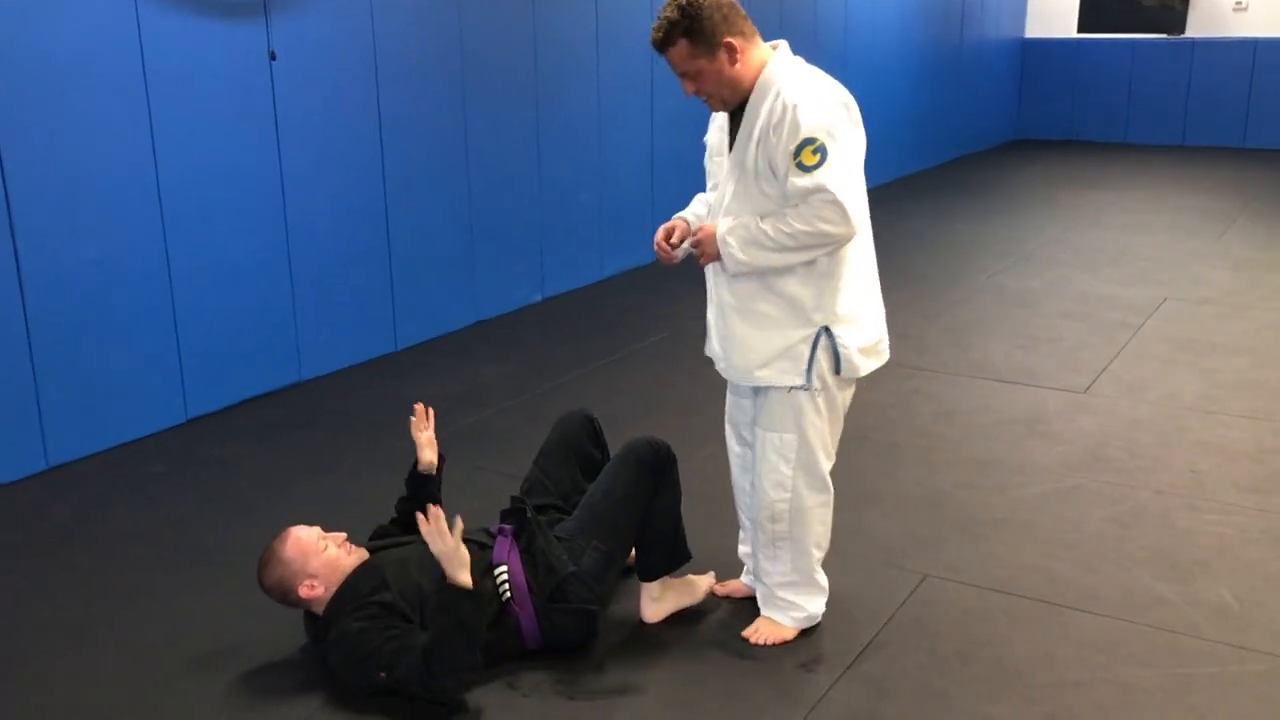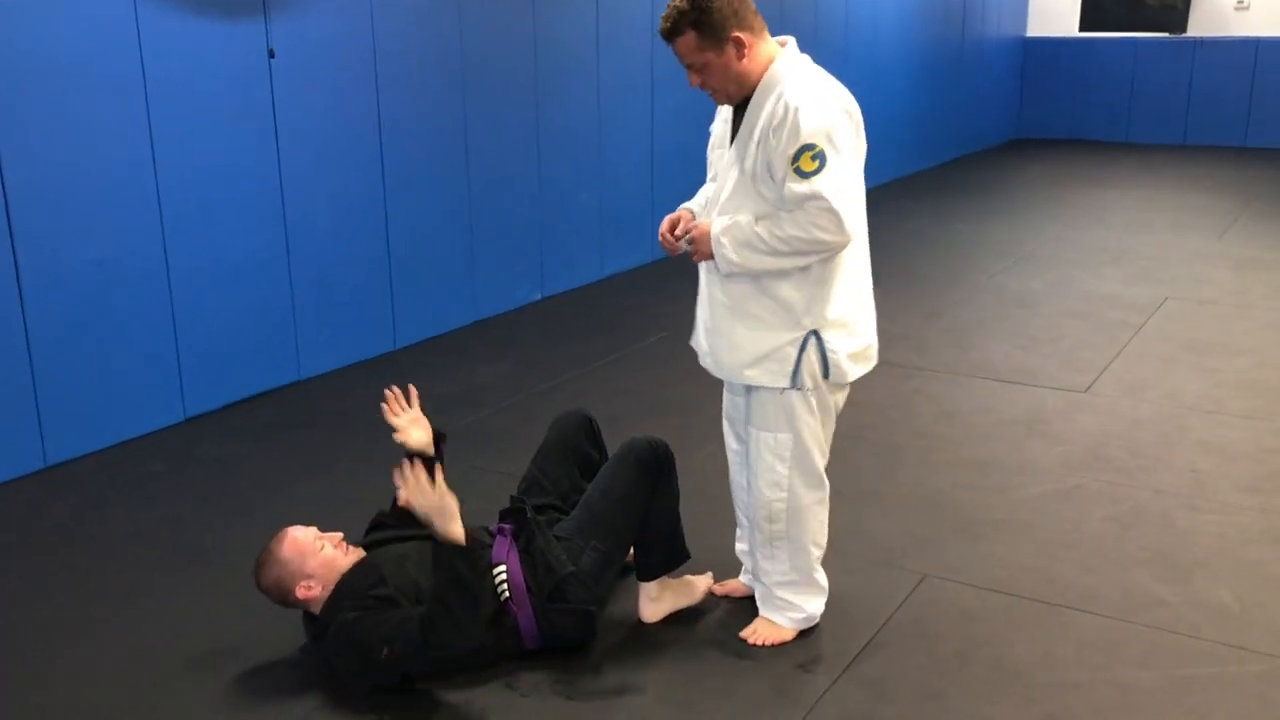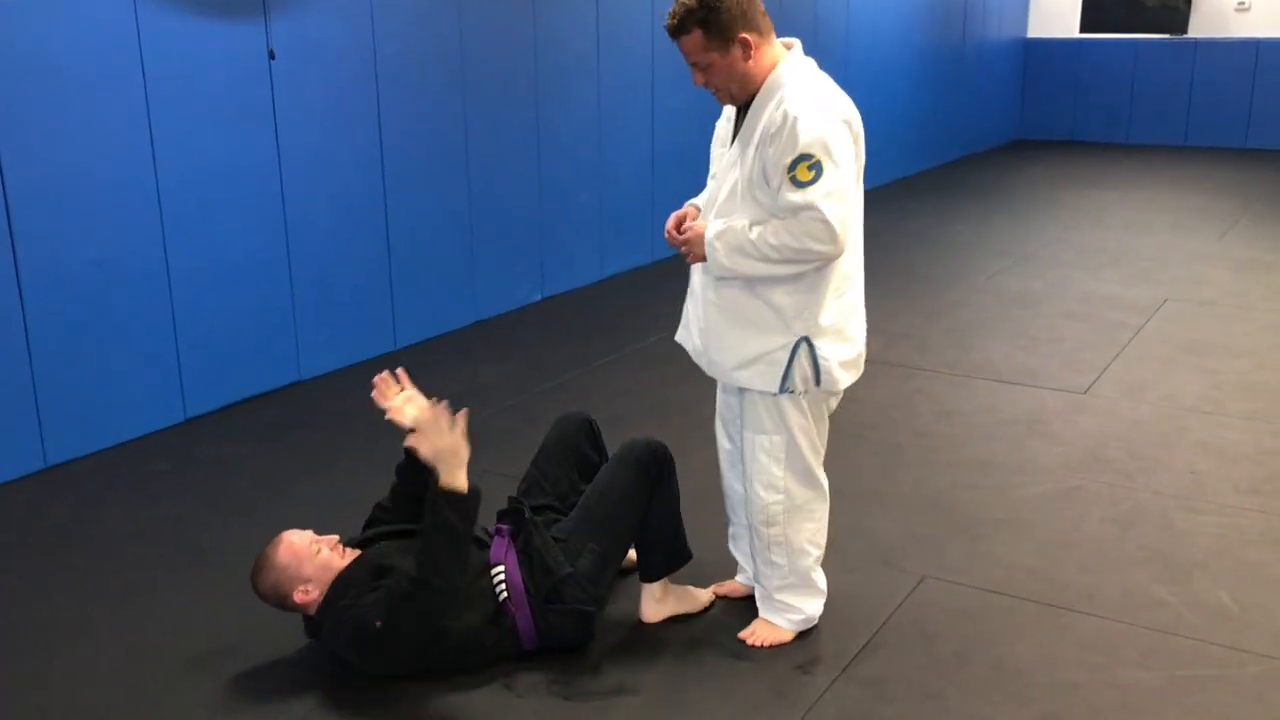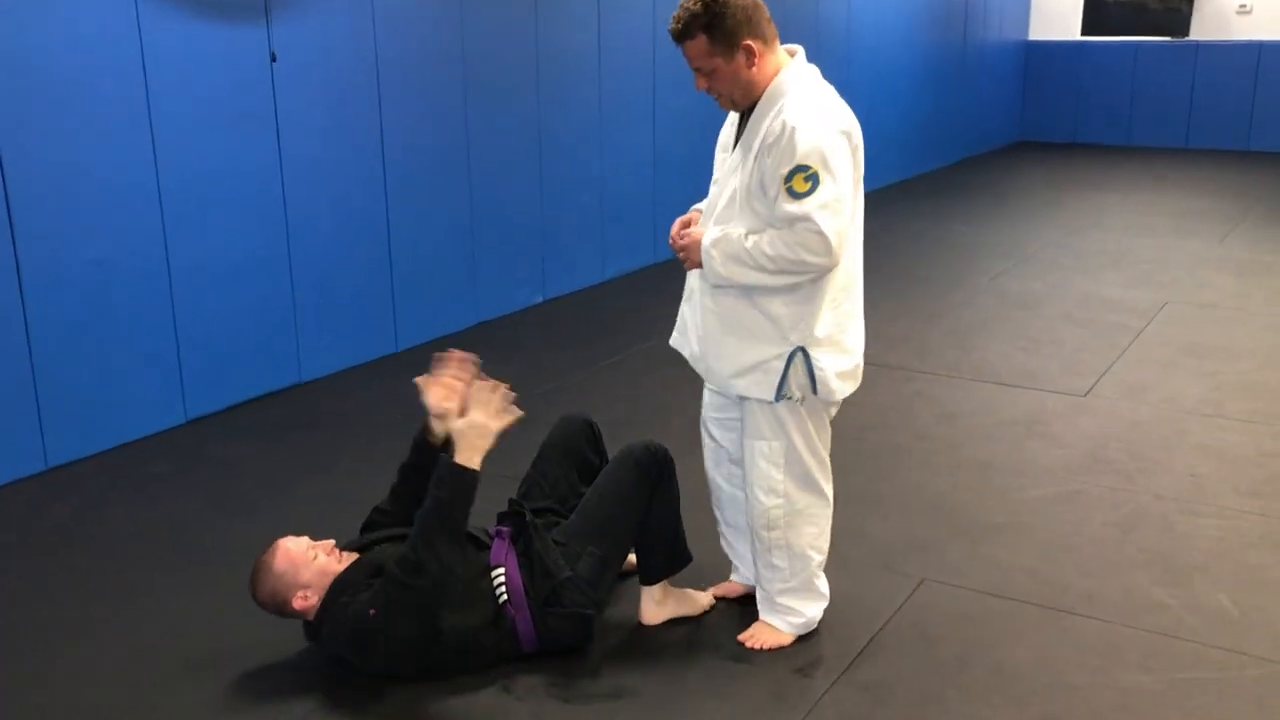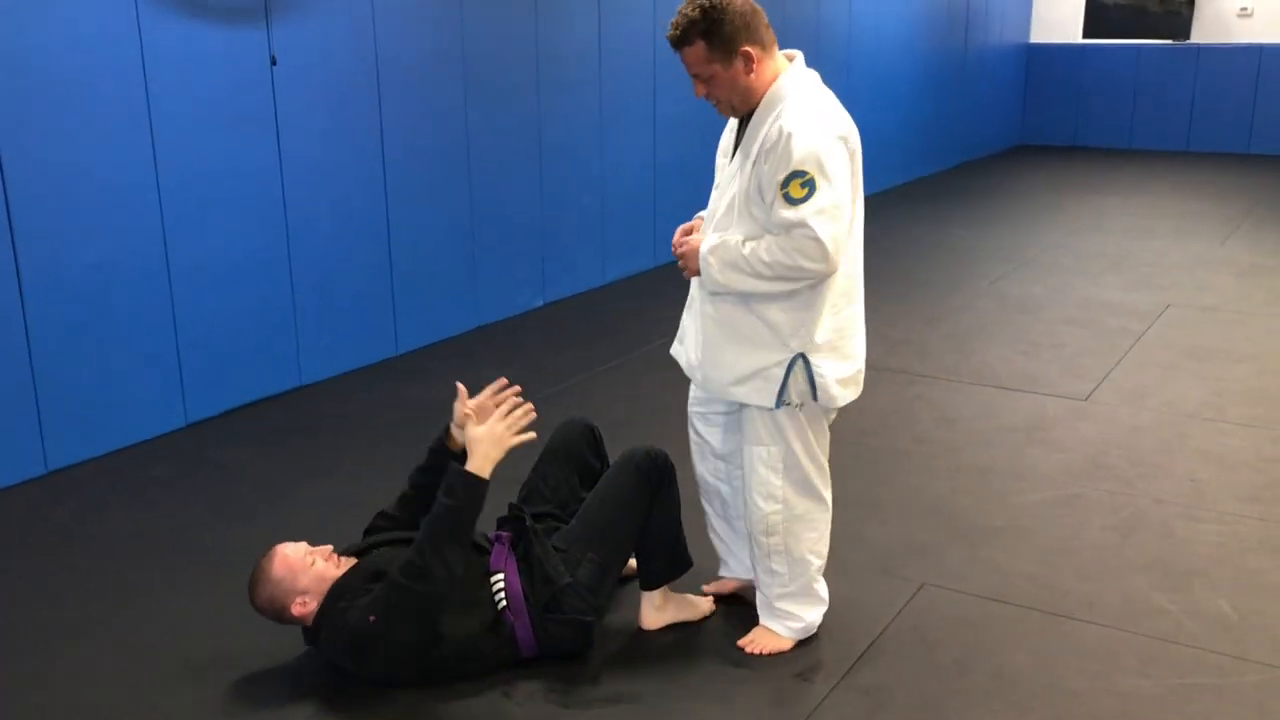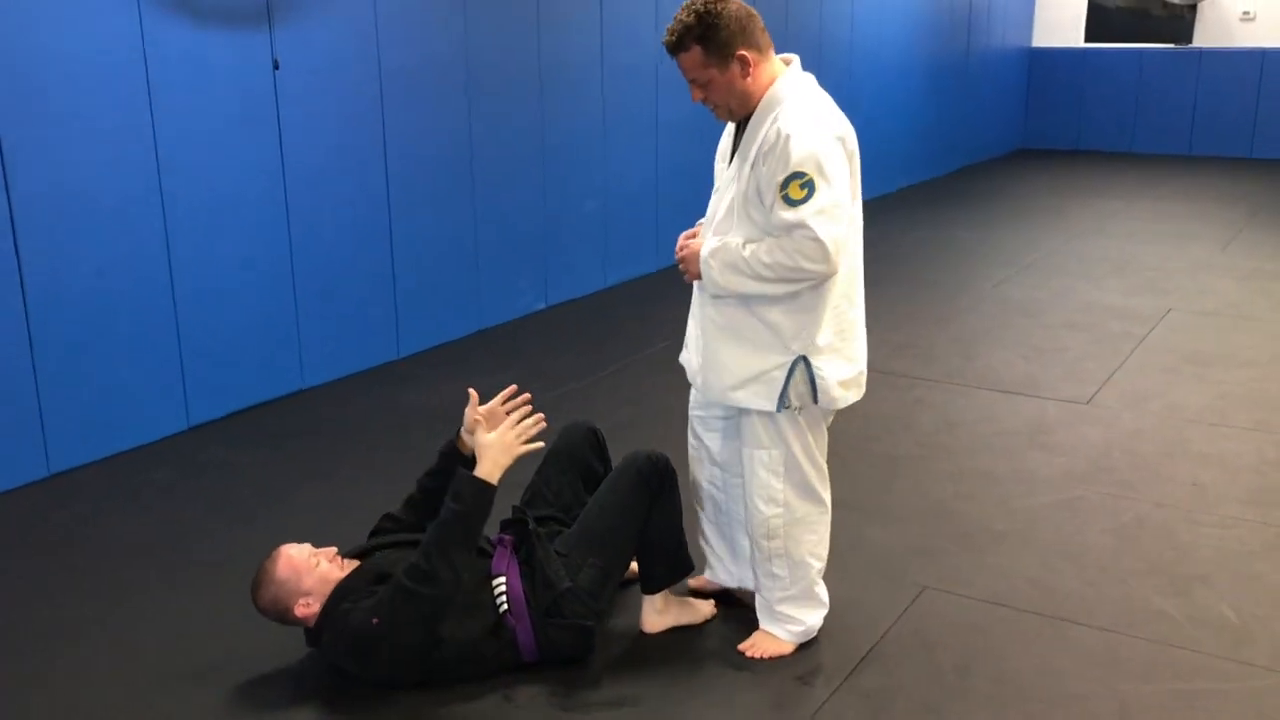
dt=0.1s
person 1, frame 1
left shoulder: (808, 105)
right shoulder: (732, 107)
left elbow: (831, 217)
left wrist: (729, 243)
right wrist: (691, 223)
left hip: (808, 330)
right hip: (754, 322)
left knee: (789, 473)
right knee: (751, 456)
left ankle: (792, 602)
right ankle: (765, 573)
person 1, frame 2
left shoulder: (810, 107)
right shoulder: (741, 99)
left elbow: (826, 224)
left wrist: (723, 241)
right wrist: (697, 212)
left hip: (798, 332)
right hip: (753, 323)
left knee: (784, 474)
right knee: (749, 459)
left ankle: (792, 601)
right ankle: (763, 571)
person 1, frame 3
left shoulder: (810, 114)
right shoulder: (746, 99)
left elbow: (820, 234)
left wrist: (717, 245)
right wrist: (701, 210)
left hip: (791, 335)
right hip: (746, 324)
left knee: (780, 475)
right knee: (741, 458)
left ankle: (790, 602)
right ankle: (760, 571)
person 1, frame 4
left shoulder: (809, 124)
right shoulder: (752, 103)
left elbow: (814, 245)
left wrist: (714, 250)
right wrist: (707, 215)
left hip: (787, 342)
right hip: (740, 330)
left knee: (781, 481)
right knee: (728, 454)
left ankle: (791, 607)
right ankle: (754, 570)
person 1, frame 5
left shoulder: (807, 129)
right shoulder: (753, 107)
left elbow: (812, 251)
left wrist: (713, 257)
right wrist: (708, 225)
left hip: (786, 347)
right hip: (739, 335)
left knee: (780, 486)
right knee: (714, 445)
left ankle: (791, 611)
right ankle: (746, 567)
person 1, frame 6
left shoulder: (804, 131)
right shoulder: (751, 113)
left elbow: (812, 252)
left wrist: (713, 261)
right wrist: (710, 233)
left hip: (787, 350)
right hip: (739, 338)
left knee: (779, 491)
right knee: (713, 454)
left ankle: (790, 616)
right ankle: (733, 570)
person 2, frame 1
left shoulder: (356, 571)
right shoulder: (356, 641)
left elbow: (410, 530)
right elbow: (448, 677)
left wrist: (426, 467)
right wrist: (459, 578)
left hip: (517, 542)
right hip: (554, 591)
left knee: (577, 426)
right knee: (647, 456)
left ankle: (621, 544)
right ankle: (657, 589)
person 2, frame 2
left shoulder: (353, 566)
right shoulder: (357, 634)
left elbow: (408, 516)
right elbow: (448, 636)
left wrist: (423, 449)
right wrist: (450, 531)
left hip: (515, 545)
right hip: (549, 592)
left knee: (575, 425)
right knee: (647, 454)
left ankle: (616, 548)
right ankle: (656, 589)
person 2, frame 3
left shoulder: (353, 567)
right shoulder: (357, 625)
left elbow: (403, 511)
right elbow: (435, 585)
left wrist: (420, 434)
right wrist: (452, 474)
left hip: (516, 546)
right hip: (550, 595)
left knee: (575, 426)
right knee: (646, 456)
left ankle: (615, 547)
right ankle: (657, 592)
person 2, frame 4
left shoulder: (354, 562)
right shoulder: (361, 626)
left elbow: (405, 504)
right elbow: (427, 564)
left wrist: (437, 426)
right wrist: (467, 454)
left hip: (516, 551)
right hip: (549, 597)
left knee: (576, 429)
right knee: (646, 460)
left ankle: (616, 548)
right ankle: (658, 595)
person 2, frame 5
left shoulder: (352, 569)
right shoulder: (358, 633)
left elbow: (412, 514)
right elbow: (433, 567)
left wrist: (457, 439)
right wrist: (478, 463)
left hip: (514, 554)
right hip: (548, 604)
left knee: (578, 434)
right knee: (647, 467)
left ankle: (616, 555)
right ankle: (657, 601)
person 2, frame 6
left shoulder: (349, 578)
right shoulder: (362, 632)
left elbow: (416, 515)
right elbow: (435, 571)
left wrist: (466, 442)
right wrist: (488, 469)
left hip: (516, 558)
right hip: (549, 605)
left knee: (581, 438)
right knee: (648, 469)
left ankle: (620, 558)
right ankle: (659, 603)
